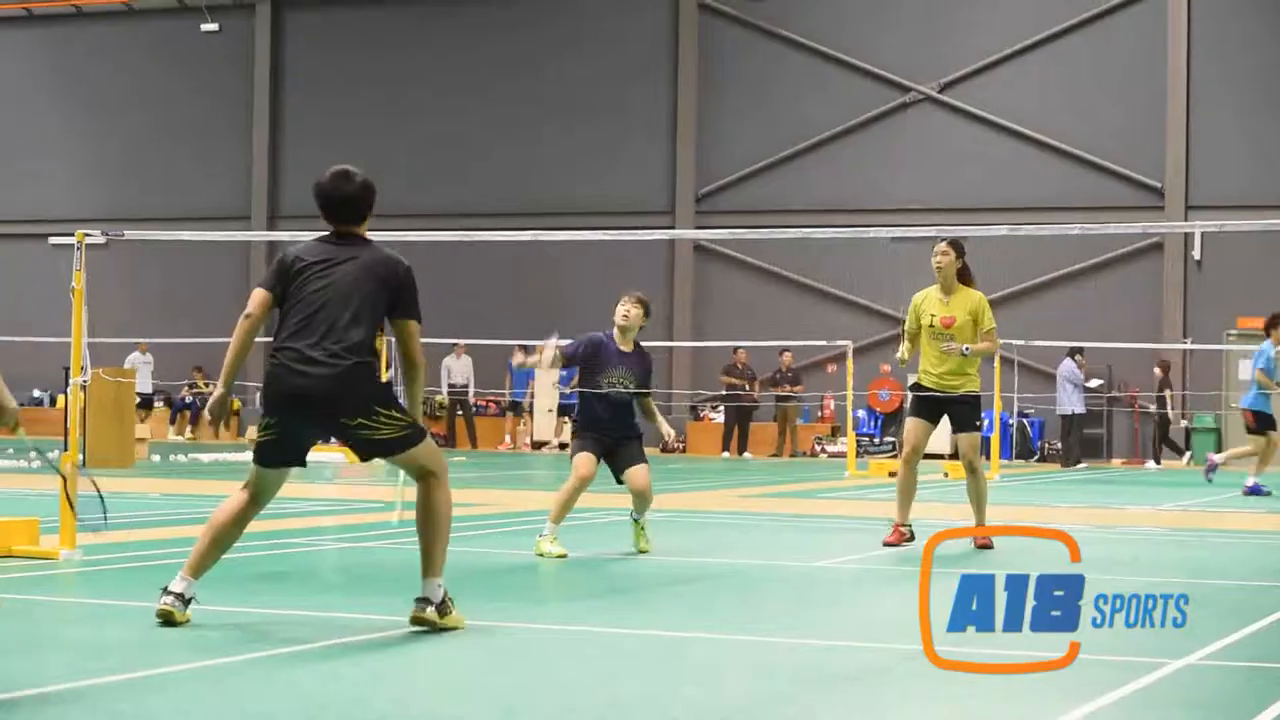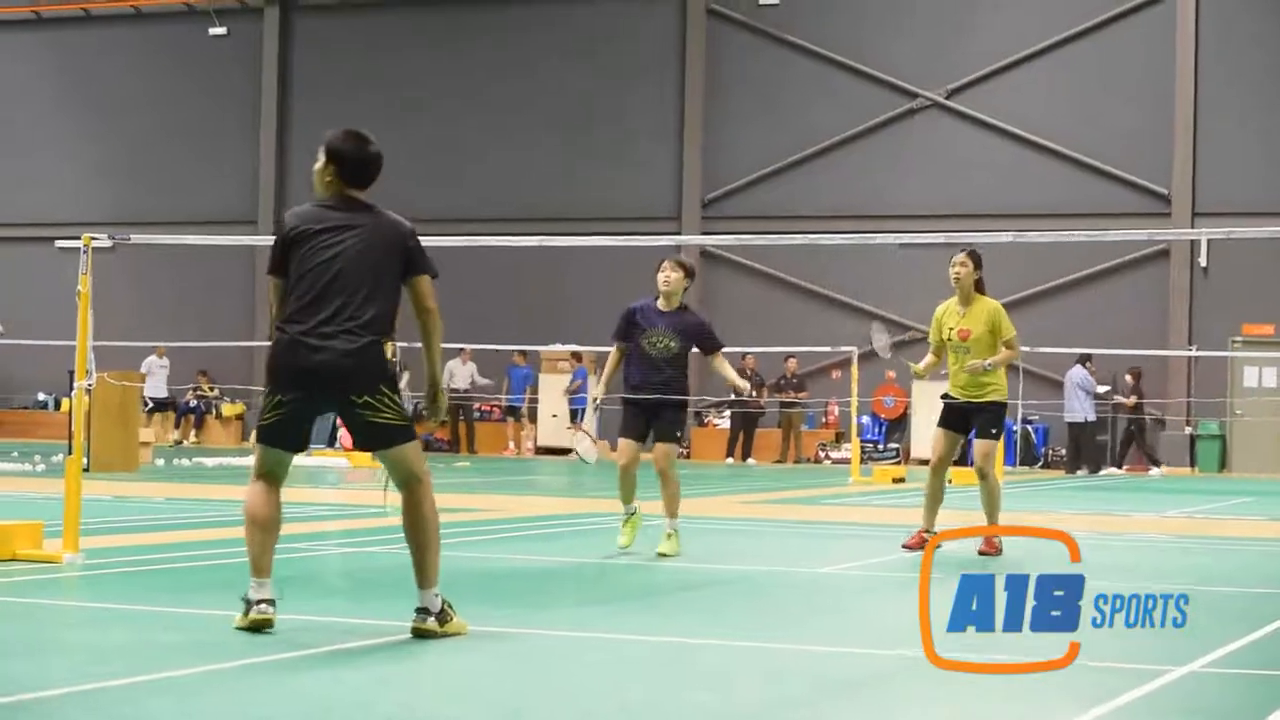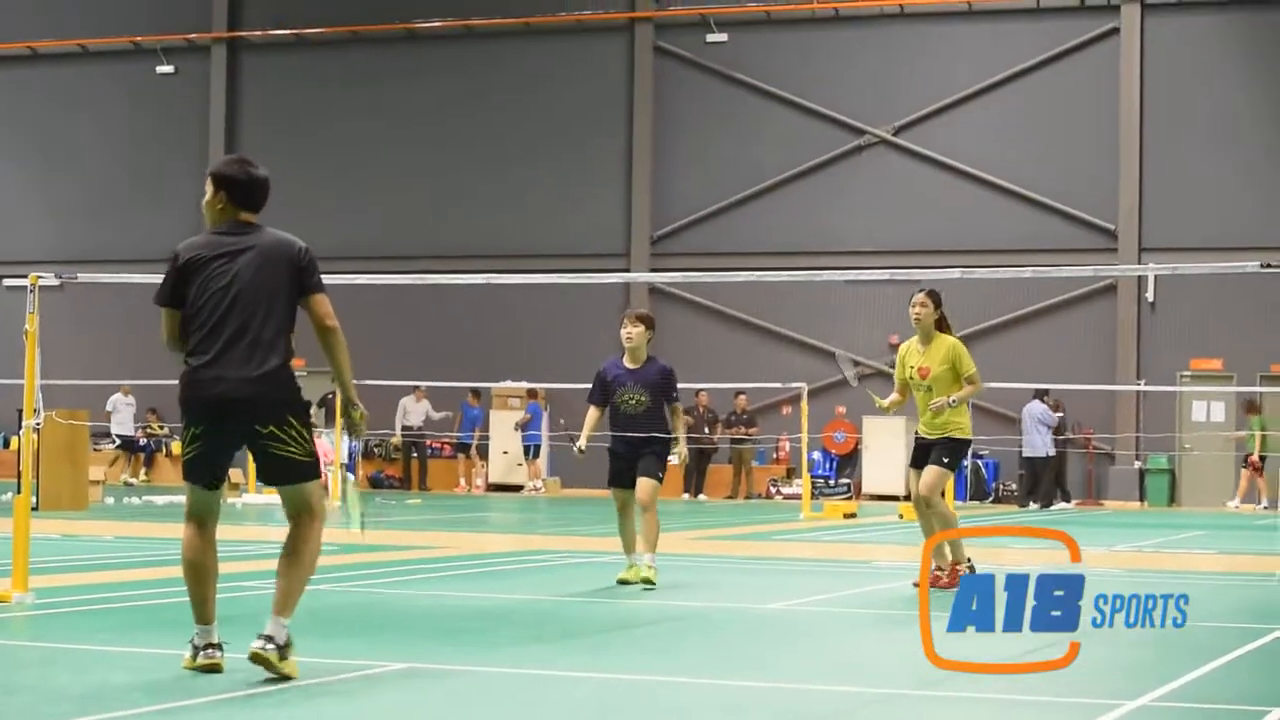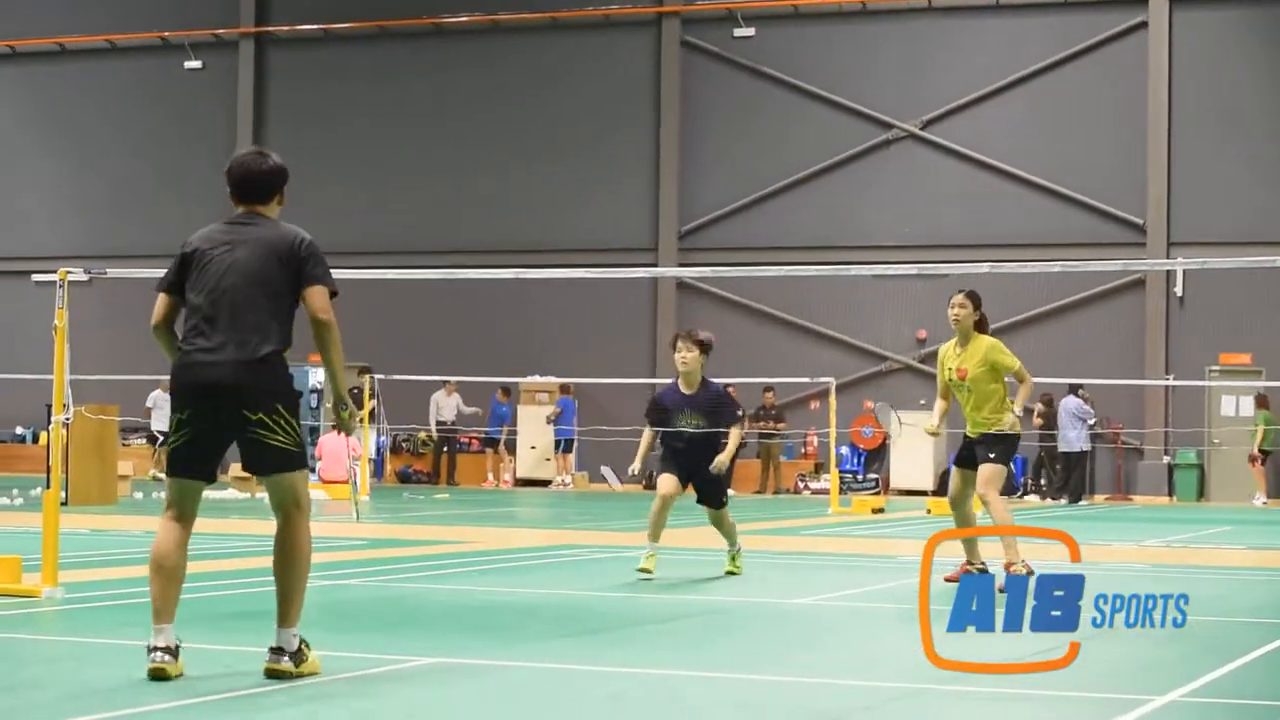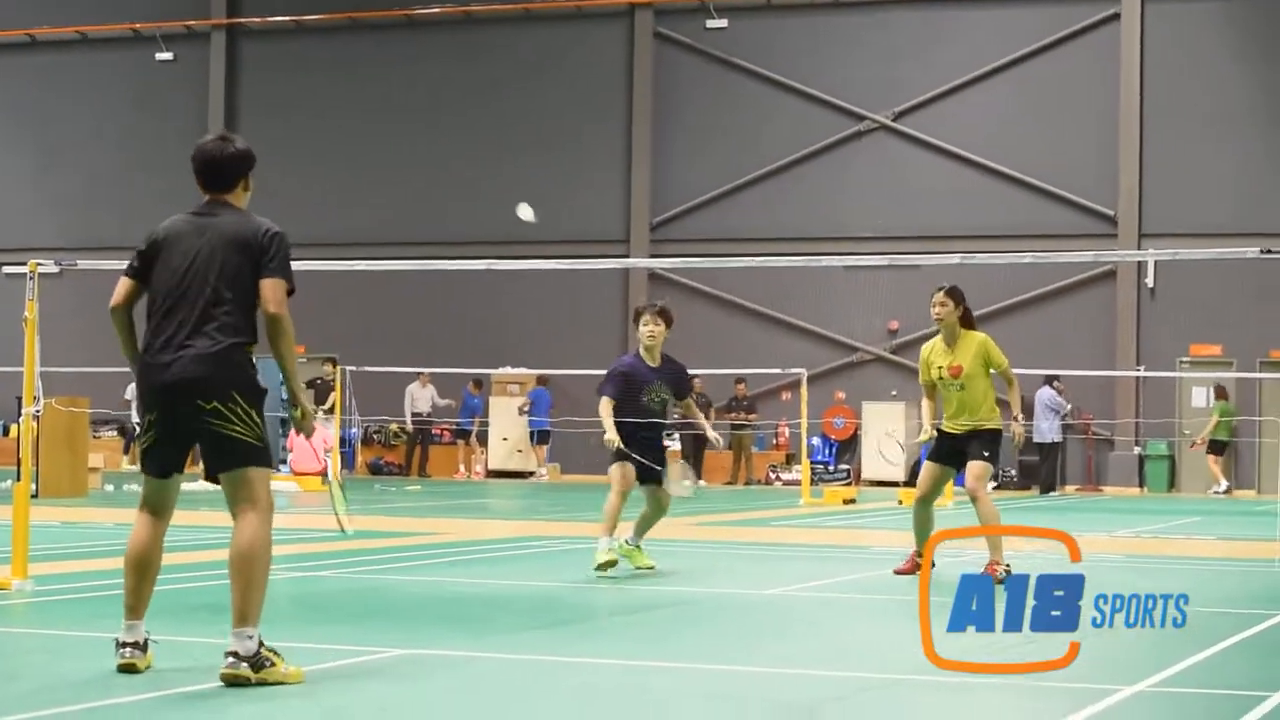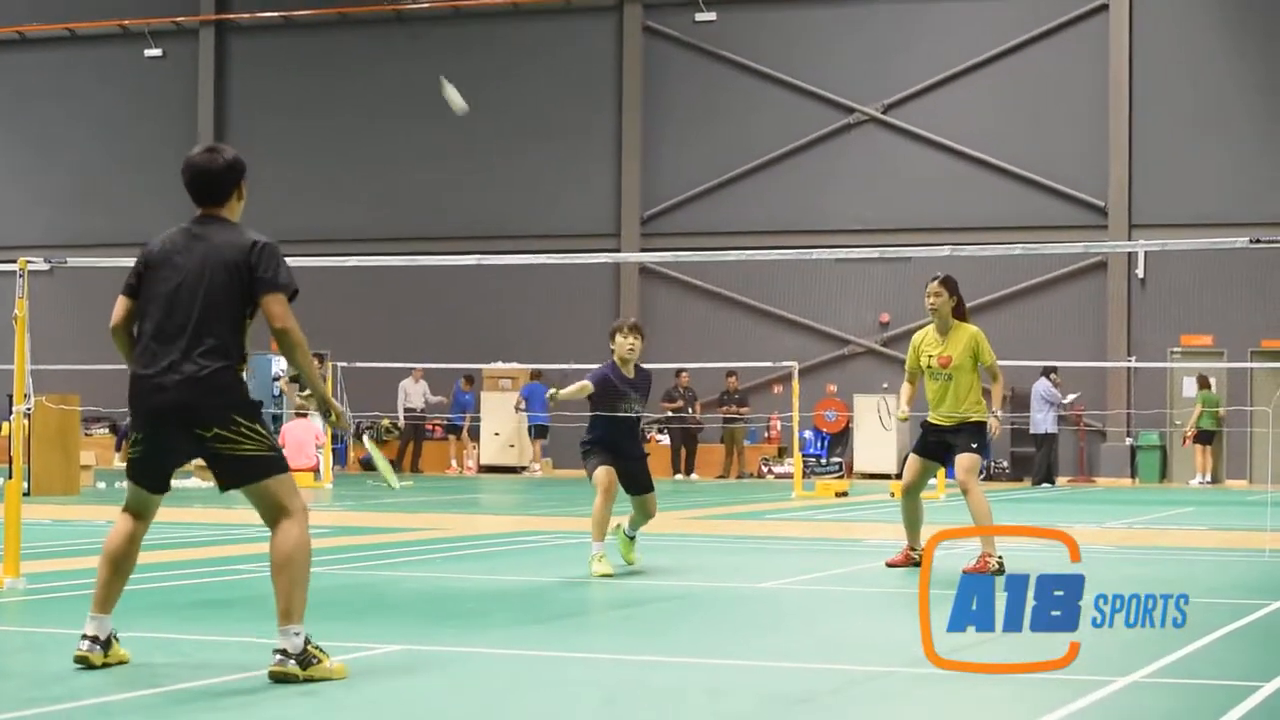
dt=0.4s
person 1, frame 1
left shoulder: (293, 257)
right shoulder: (393, 267)
left elbow: (251, 317)
right elbow: (412, 354)
left wrist: (223, 387)
right wrist: (415, 412)
left hip: (286, 388)
right hip: (353, 388)
left knee: (253, 493)
right knee: (433, 472)
left ankle: (178, 592)
right ankle: (431, 598)
person 1, frame 2
left shoulder: (294, 222)
right shoulder: (396, 231)
left elbow: (277, 307)
right elbow: (427, 308)
right wrist: (434, 379)
left hip: (292, 363)
right hip: (360, 367)
left knee: (266, 476)
right knee: (414, 480)
left ankle: (260, 597)
right ankle: (430, 608)
person 1, frame 3
left shoulder: (187, 254)
right shoulder: (291, 250)
left elbow: (171, 336)
right elbow: (327, 324)
right wrist: (350, 397)
left hip: (204, 396)
right hip: (271, 395)
left knee: (200, 518)
right knee: (308, 515)
left ankle: (206, 642)
right ankle: (274, 636)
person 1, frame 4
left shoulder: (197, 243)
right shoulder: (297, 243)
left elbow: (160, 322)
right elbow: (322, 318)
right wrist: (341, 394)
left hip: (195, 381)
right hip: (260, 381)
left knee: (177, 512)
right knee: (293, 511)
left ankle: (161, 645)
right ankle: (287, 646)
person 1, frame 5
left shoulder: (165, 232)
right shoulder: (263, 234)
left elbow: (119, 304)
right elbow: (274, 312)
left wrist: (141, 366)
right wrist: (297, 392)
left hip: (161, 381)
right hip: (221, 378)
left knee: (153, 508)
right knee: (252, 508)
left ankle: (131, 640)
right ankle: (244, 650)
person 1, frame 6
left shoulder: (158, 247)
right shoulder: (254, 248)
left elbow: (119, 325)
right elbow: (282, 325)
right wrist: (322, 394)
left hip: (151, 400)
right hip: (215, 399)
left knee: (136, 511)
right knee: (289, 513)
left ankle: (95, 635)
right ankle: (292, 647)
person 2, frame 1
left shoulder: (976, 300)
right shoulder: (920, 299)
left elbow: (992, 345)
right elbow: (909, 338)
left wrist: (965, 349)
right wrist: (903, 352)
left hip: (964, 389)
right hip: (927, 386)
left knee: (971, 461)
right knee: (910, 453)
left ankle: (981, 528)
right ankle: (902, 526)
person 2, frame 2
left shoulder: (992, 310)
right shoulder: (942, 311)
left elbow: (1013, 350)
right elbow: (935, 352)
left wrist: (987, 364)
right wrist: (922, 366)
left hip: (990, 398)
right hip: (956, 397)
left knee: (983, 466)
right knee: (937, 463)
left ankle: (992, 534)
right ankle: (926, 531)
person 2, frame 3
left shoulder: (952, 346)
right shoulder: (905, 350)
left elbow: (976, 385)
right elbow: (901, 392)
left wrist: (951, 401)
right wrist: (887, 402)
left hip: (953, 433)
right hip: (925, 433)
left knee: (928, 494)
right knee: (918, 501)
left ankle: (960, 561)
right ankle: (941, 566)
person 2, frame 4
left shoulder: (990, 346)
right shoulder: (945, 352)
left elbow: (1026, 379)
right elbow: (943, 396)
left wrist: (1015, 412)
right wrist: (935, 421)
left hip: (1000, 432)
right hip: (974, 432)
left knee: (986, 492)
right knee: (956, 499)
left ankle: (1017, 565)
right ankle: (973, 562)
person 2, frame 5
left shoulder: (981, 342)
right shoulder: (928, 351)
left elbow: (1011, 380)
left wrist: (1017, 418)
right wrist: (927, 426)
left hip: (984, 429)
right hip: (949, 431)
left knee: (975, 489)
right knee: (922, 495)
left ankle: (999, 564)
right ankle: (920, 556)
person 2, frame 6
left shoulder: (972, 335)
right shoulder: (919, 338)
left elbow: (996, 377)
right elbow: (910, 381)
left wrist: (995, 412)
right wrist: (904, 405)
left hip: (970, 423)
right hip: (935, 424)
left knee: (966, 481)
right knee: (909, 486)
left ankle: (991, 557)
right ankle: (914, 550)
person 3, frame 1
left shoulder: (644, 359)
right shoulder: (595, 344)
right elbow: (559, 358)
left wrist: (661, 423)
right wrist: (533, 360)
left hip: (625, 434)
right hip: (589, 429)
left knee: (642, 489)
right knee: (583, 474)
left ankle: (637, 521)
right ankle: (547, 536)
person 3, frame 2
left shoulder: (693, 322)
right shoulder: (635, 312)
left elbow: (715, 357)
right elbow: (619, 349)
left wrist: (736, 380)
right wrist: (602, 384)
left hip: (671, 403)
right hip: (636, 400)
left knee: (664, 466)
right knee: (625, 464)
left ankle: (672, 532)
right ankle: (630, 514)
person 3, frame 3
left shoulder: (662, 371)
right shoulder: (608, 371)
left elbow: (674, 408)
right elbow: (597, 408)
left wrist: (681, 441)
right wrist: (584, 438)
left hip: (653, 447)
right hip: (620, 449)
left knee: (645, 500)
right knee: (623, 506)
left ankle: (648, 565)
right ankle: (632, 564)
person 3, frame 4
left shoulder: (717, 394)
right shoulder: (663, 396)
left elbow: (736, 426)
right elbow: (651, 429)
left wrist: (727, 454)
right wrist: (638, 460)
left hip: (707, 464)
right hip: (674, 459)
left knee: (718, 518)
right knee: (664, 494)
left ankle: (735, 551)
right ankle: (651, 553)
person 3, frame 5
left shoulder: (675, 369)
right shoulder: (625, 367)
left elbow: (686, 403)
right elbow: (605, 403)
left wrist: (707, 429)
right wrist: (610, 430)
left hip: (653, 442)
right hip: (625, 442)
left knee: (660, 503)
right knee: (621, 485)
left ankle: (631, 545)
right ankle: (605, 547)
person 3, frame 6
left shoulder: (645, 377)
right shoulder: (604, 375)
right elbow: (583, 387)
right wrist: (561, 393)
left hip: (630, 451)
right hip: (600, 448)
left knee: (648, 510)
right knee: (608, 487)
left ankle: (627, 533)
right ankle: (597, 555)
